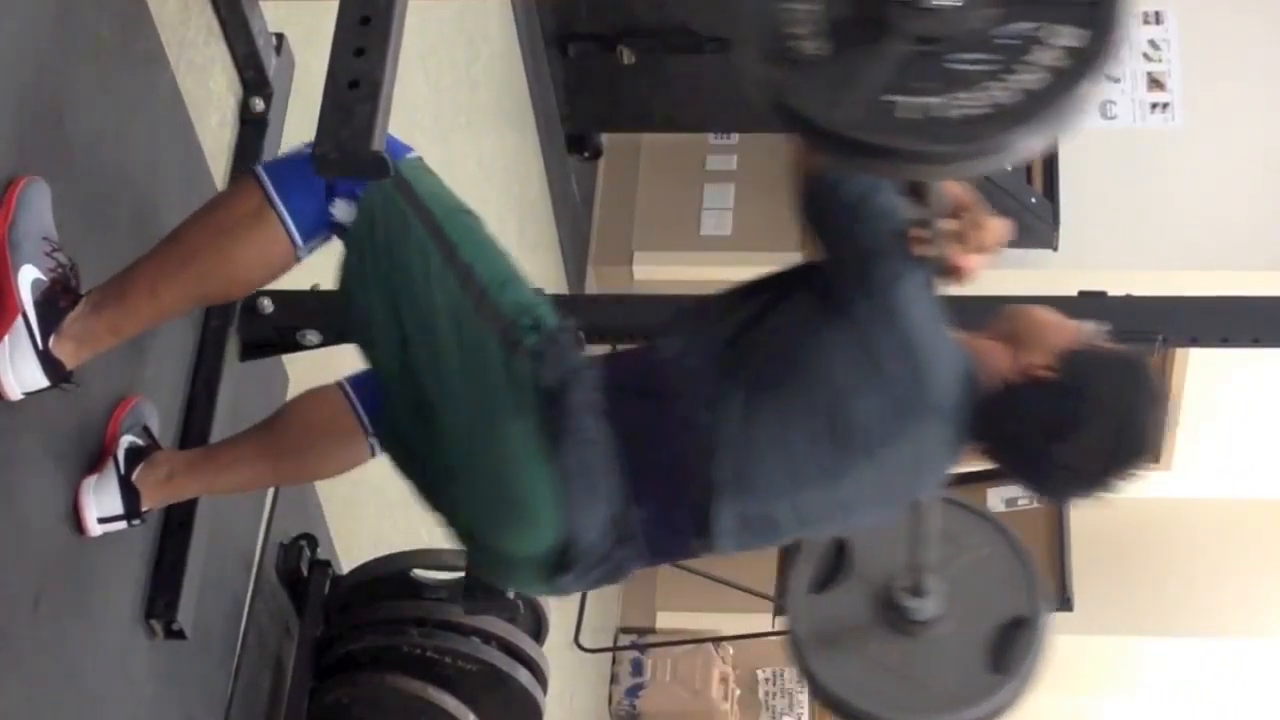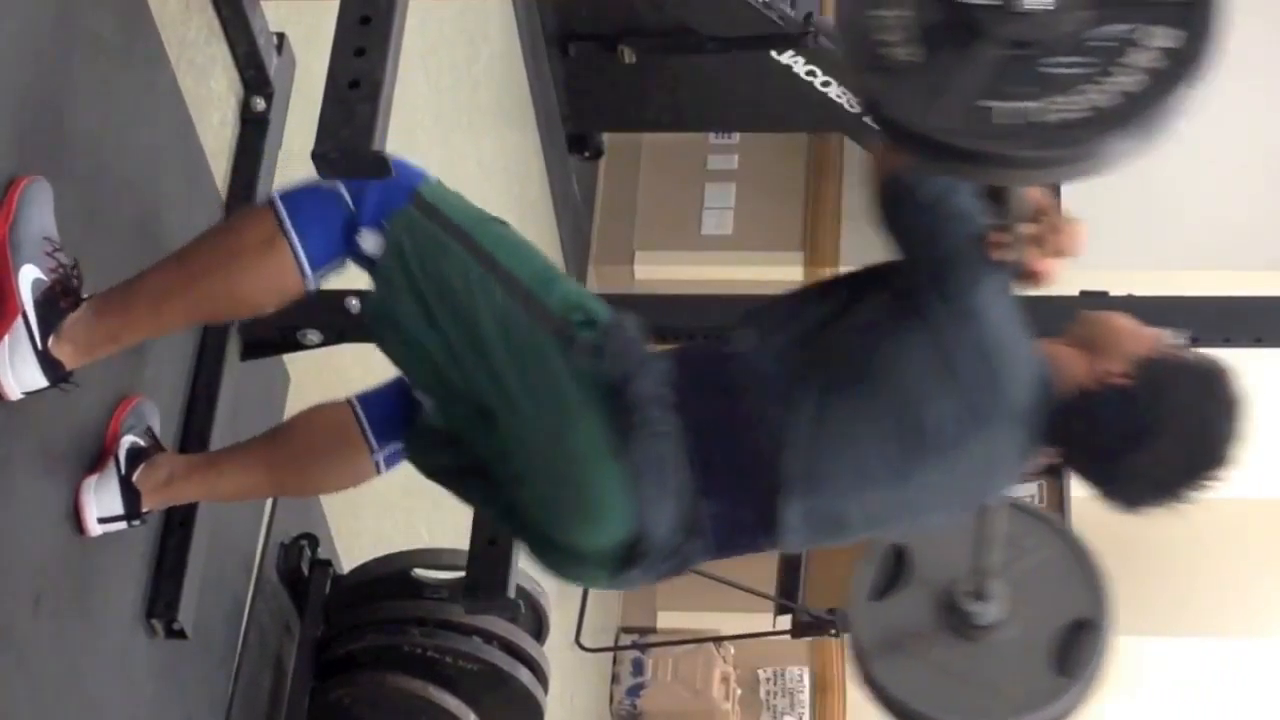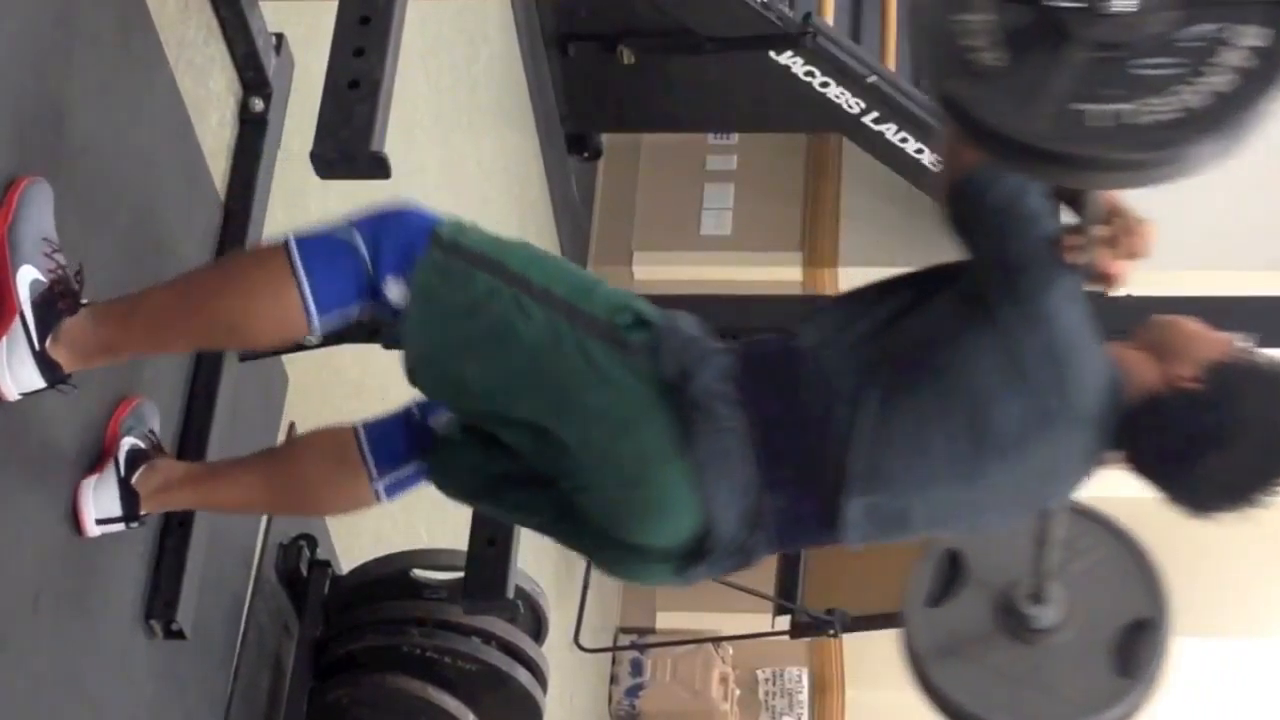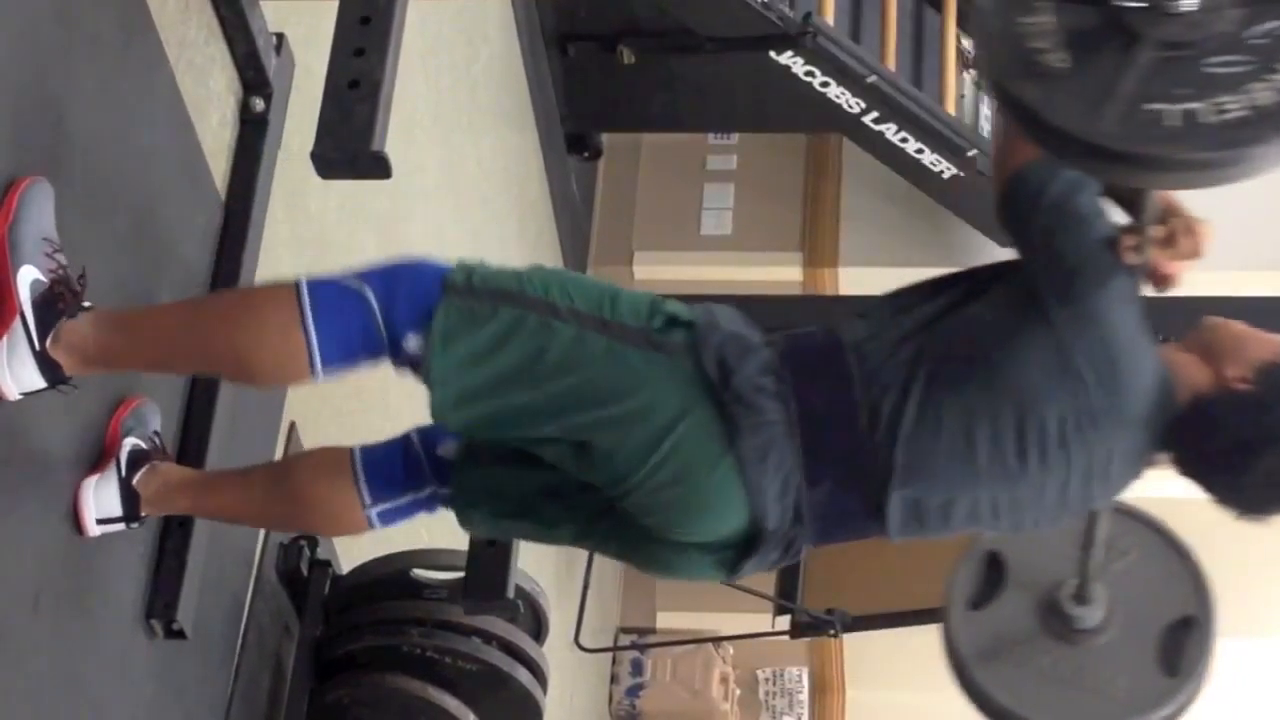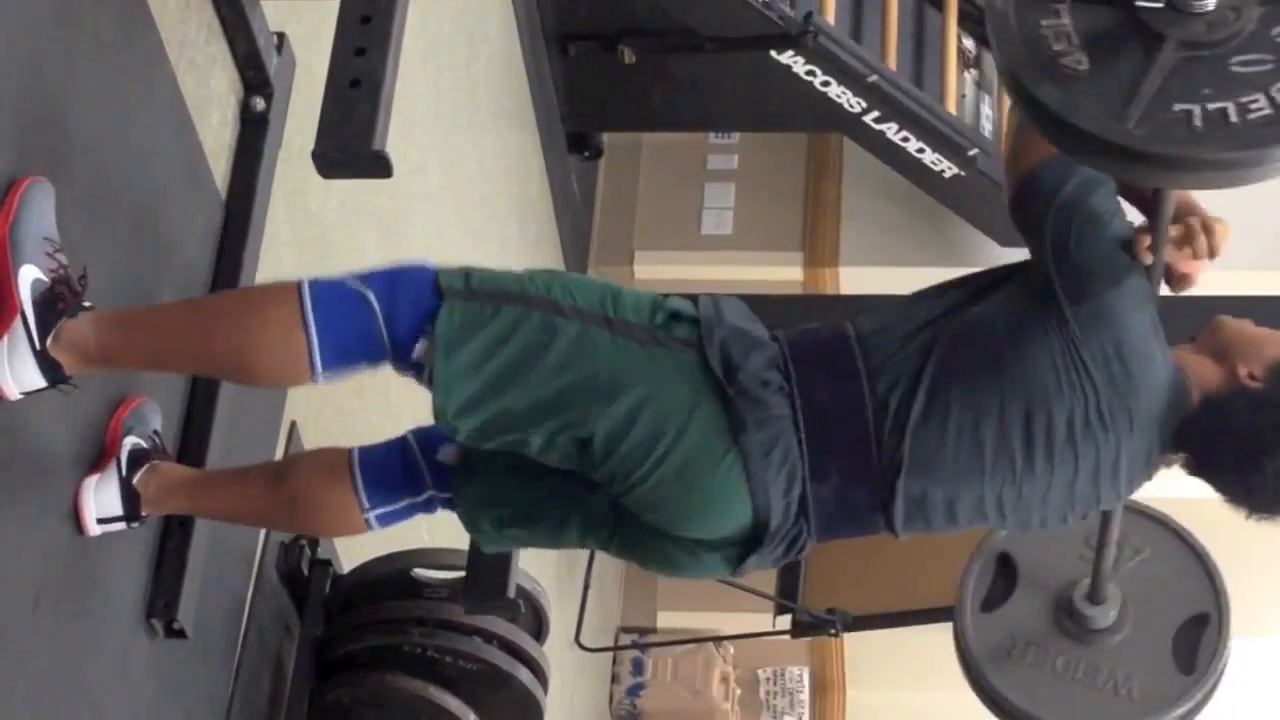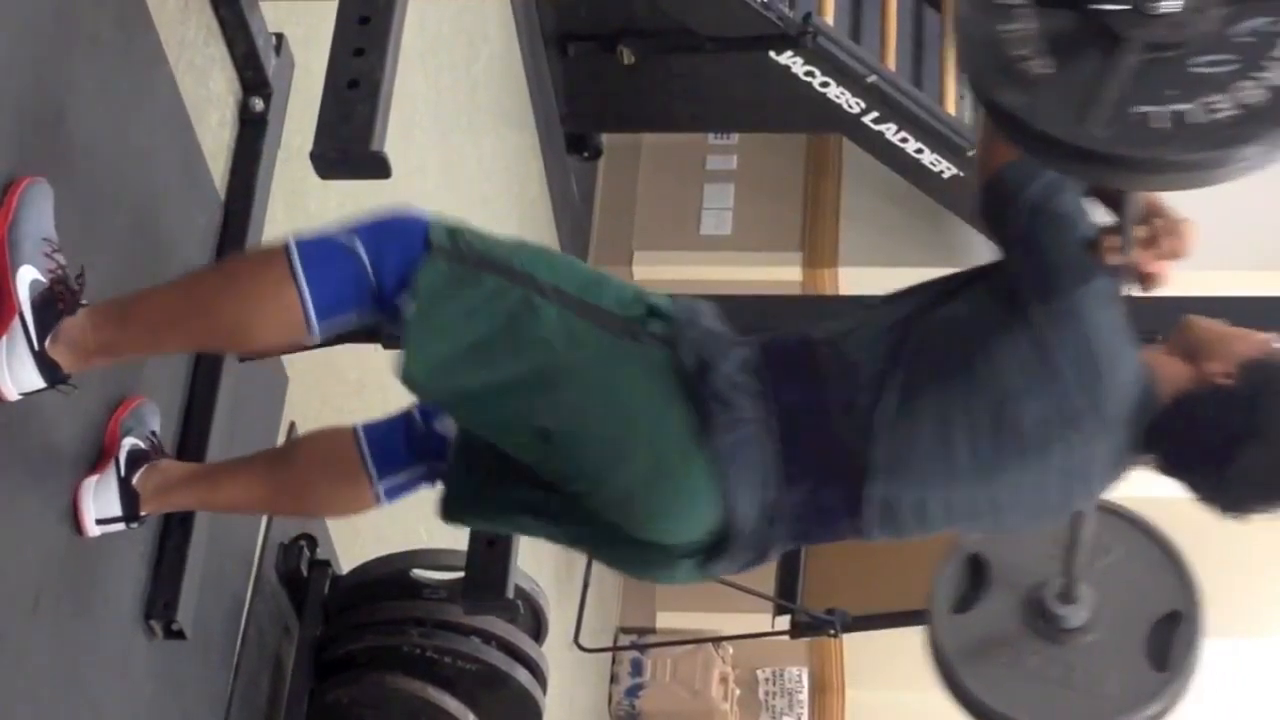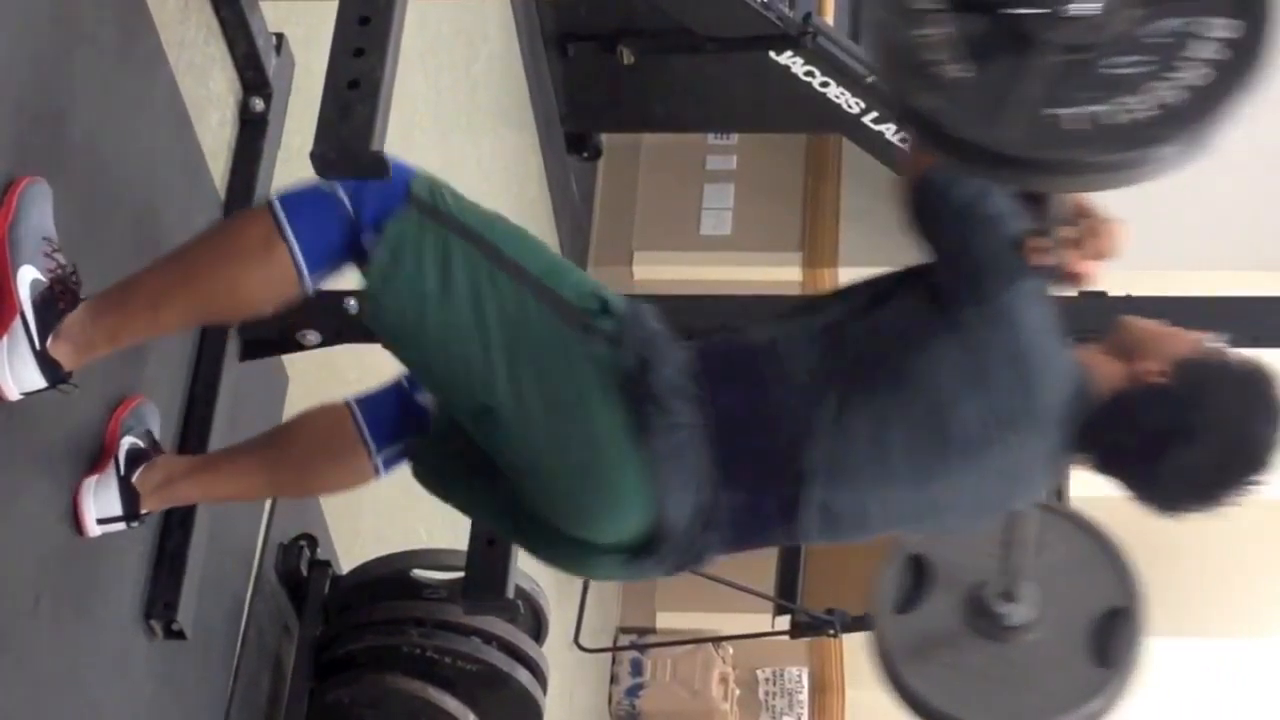
dt=0.1s
person 1, frame 1
left shoulder: (903, 336)
right shoulder: (925, 450)
left elbow: (827, 164)
right wrist: (948, 234)
left knee: (361, 166)
right knee: (406, 388)
right ankle: (152, 480)
person 1, frame 2
left shoulder: (982, 331)
right shoulder: (996, 449)
left elbow: (899, 170)
right wrist: (1015, 242)
left hip: (619, 431)
right hip: (624, 522)
left knee: (377, 203)
right knee: (416, 406)
right ankle: (153, 480)
person 1, frame 3
left shoulder: (1052, 340)
right shoulder: (1055, 462)
left elbow: (969, 163)
right wrist: (1090, 252)
left hip: (673, 432)
right hip: (679, 522)
left knee: (392, 250)
right knee: (423, 437)
right ankle: (152, 487)
person 1, frame 4
left shoulder: (1103, 333)
right shoulder: (1103, 463)
left elbow: (1022, 159)
left hip: (711, 427)
right hip: (711, 522)
left knee: (397, 303)
right knee: (427, 468)
right ankle: (151, 487)
person 1, frame 5
left shoulder: (1115, 334)
right shoulder: (1114, 463)
left elbow: (1037, 155)
left hip: (720, 418)
right hip: (720, 517)
left knee: (397, 311)
right knee: (427, 470)
right ankle: (151, 488)
person 1, frame 6
left shoulder: (1066, 336)
right shoulder: (1074, 467)
left elbow: (1010, 167)
left hip: (689, 418)
right hip: (694, 522)
left knee: (389, 256)
right knee: (423, 445)
right ankle: (155, 485)
person 1, frame 7
left shoulder: (1016, 339)
right shoulder: (1023, 462)
left elbow: (935, 167)
right wrist: (1058, 245)
left hip: (640, 416)
right hip: (639, 516)
left knee: (373, 203)
right knee: (427, 405)
right ankle: (158, 481)
